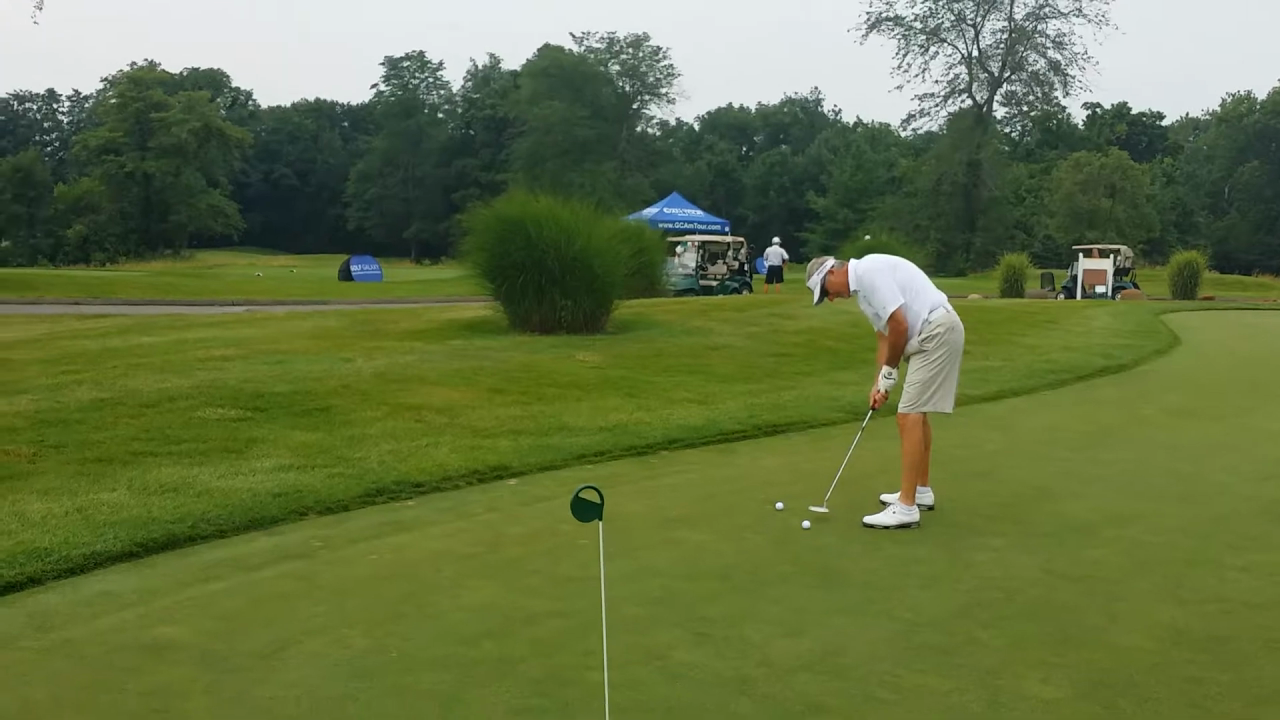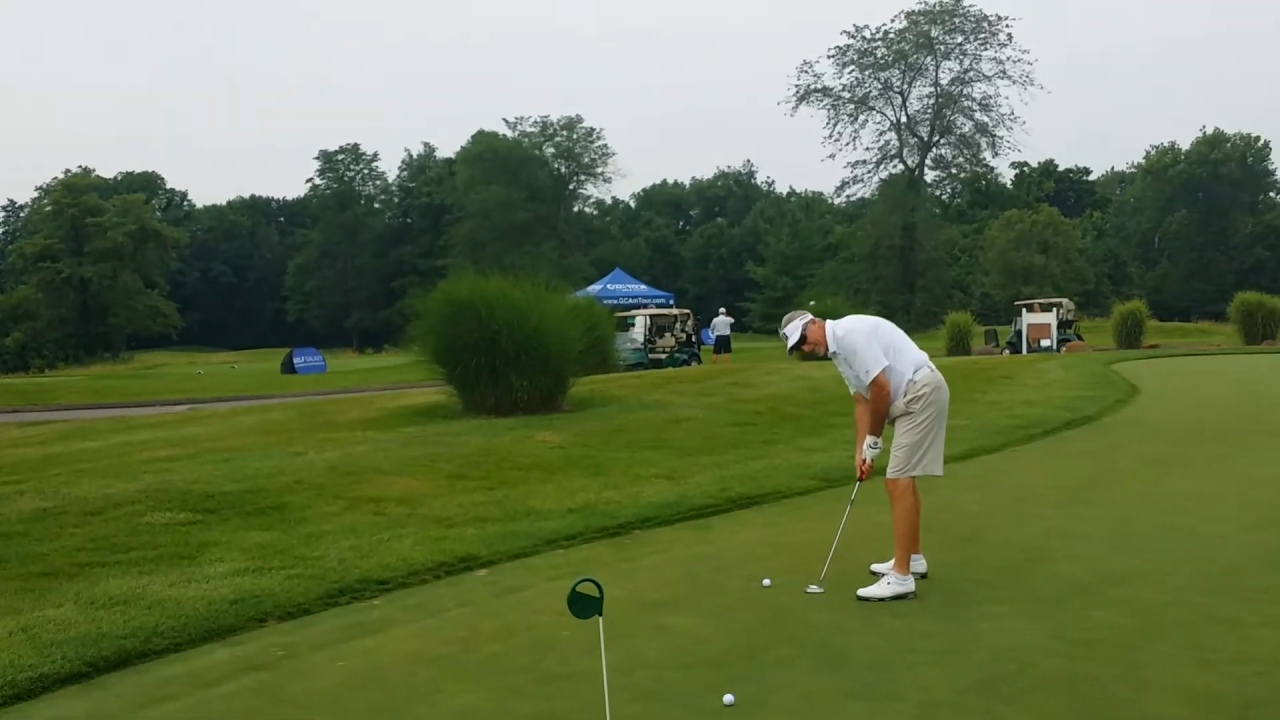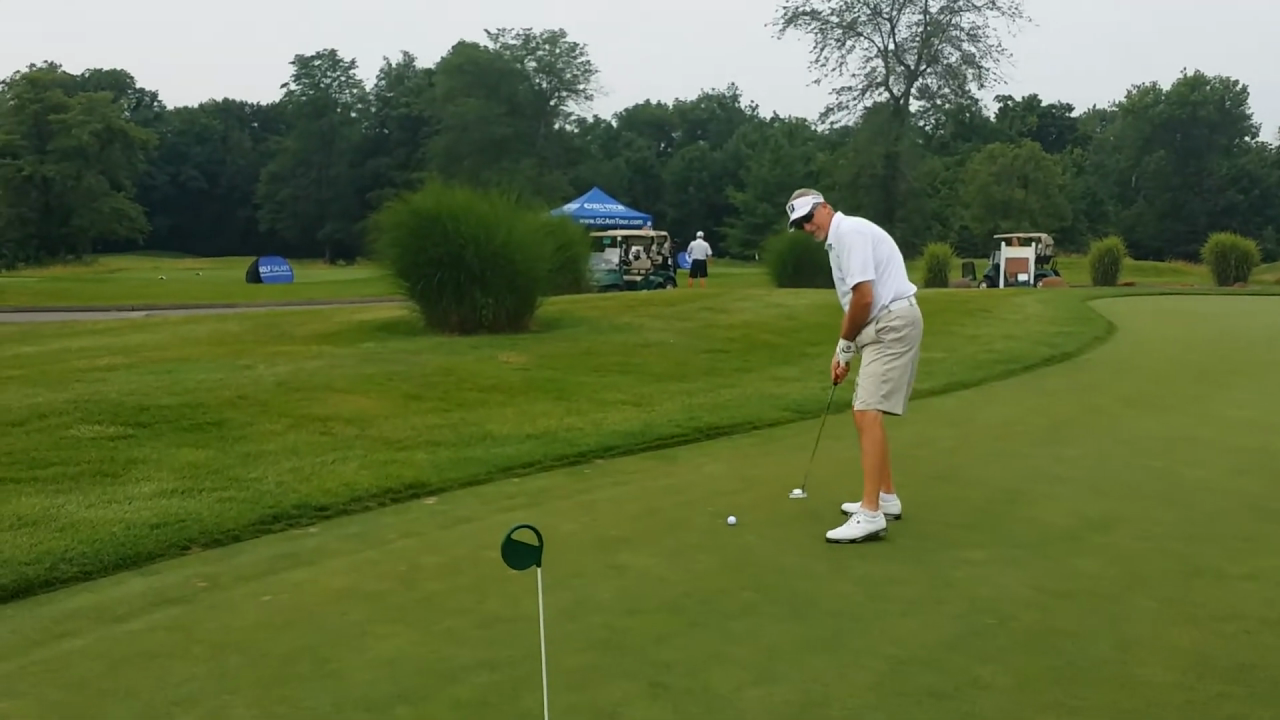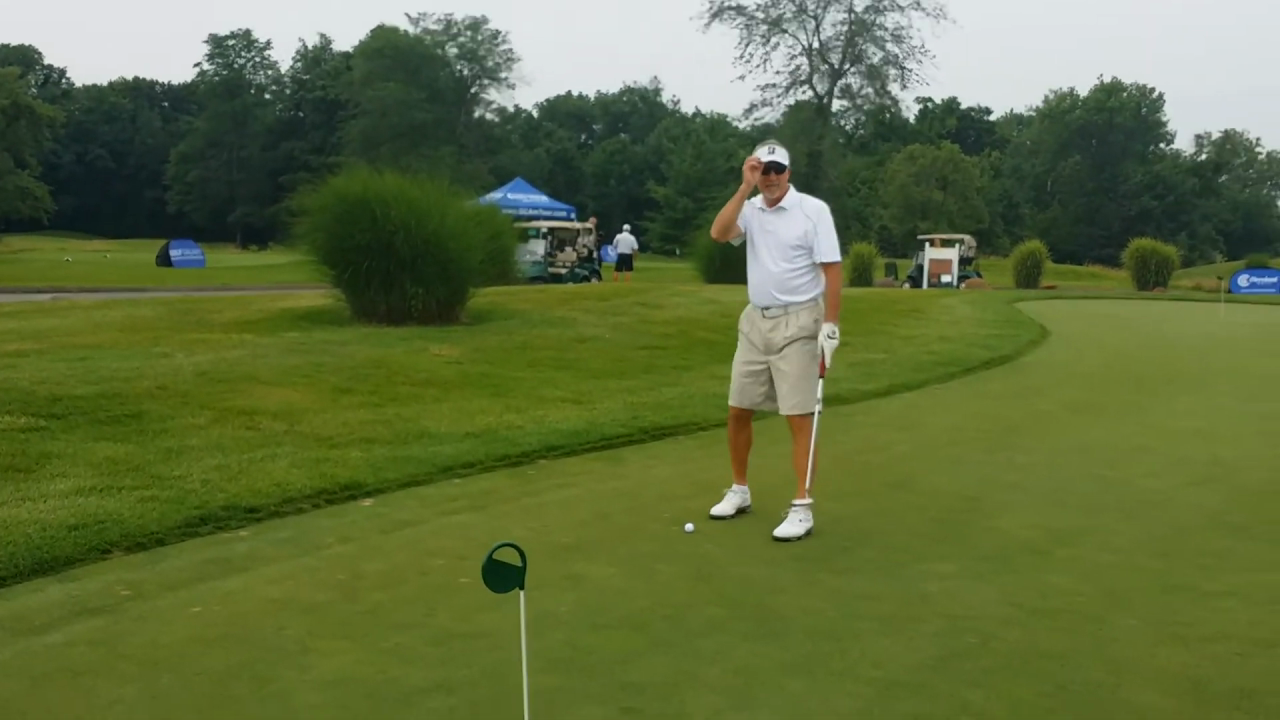
dt=1s
person 1, frame 1
left shoulder: (868, 271)
right shoulder: (863, 285)
left elbow: (899, 324)
right elbow: (885, 334)
left wrist: (889, 371)
right wrist: (879, 382)
left hip: (937, 332)
right hip: (934, 334)
left knee: (909, 416)
right knee: (917, 412)
left ankle: (907, 507)
right ankle: (922, 490)
person 1, frame 2
left shoulder: (850, 333)
right shoulder: (839, 350)
left elbow: (882, 390)
right elbow: (862, 401)
left wrist: (873, 441)
right wrist: (861, 451)
left hip: (921, 392)
right hip: (913, 397)
left knee: (898, 482)
right knee: (904, 478)
left ankle: (901, 577)
right ankle: (912, 558)
person 1, frame 3
left shoulder: (850, 232)
right shoulder: (837, 242)
left elbow: (864, 297)
right elbow: (854, 303)
left wrist: (845, 342)
right wrist: (842, 351)
left hip: (893, 324)
right hip: (884, 326)
left knee: (867, 414)
right knee: (868, 411)
left ankle: (870, 513)
right ankle: (886, 497)
person 1, frame 4
left shoulder: (814, 209)
right shoulder: (749, 210)
left elbow: (832, 271)
right elbow: (718, 234)
left wrist: (831, 325)
right wrist: (745, 187)
left hip: (799, 322)
right hip: (755, 322)
left knee: (799, 416)
right knee: (738, 411)
left ankle: (802, 509)
right ankle: (739, 490)
